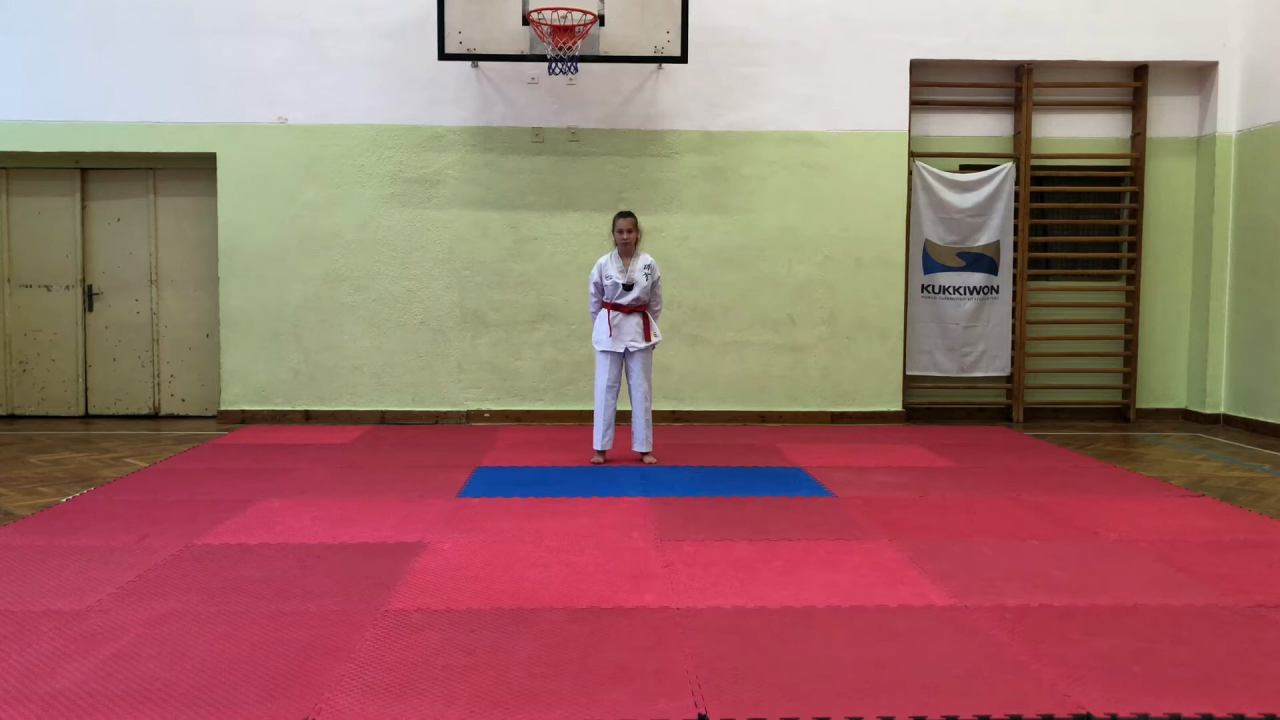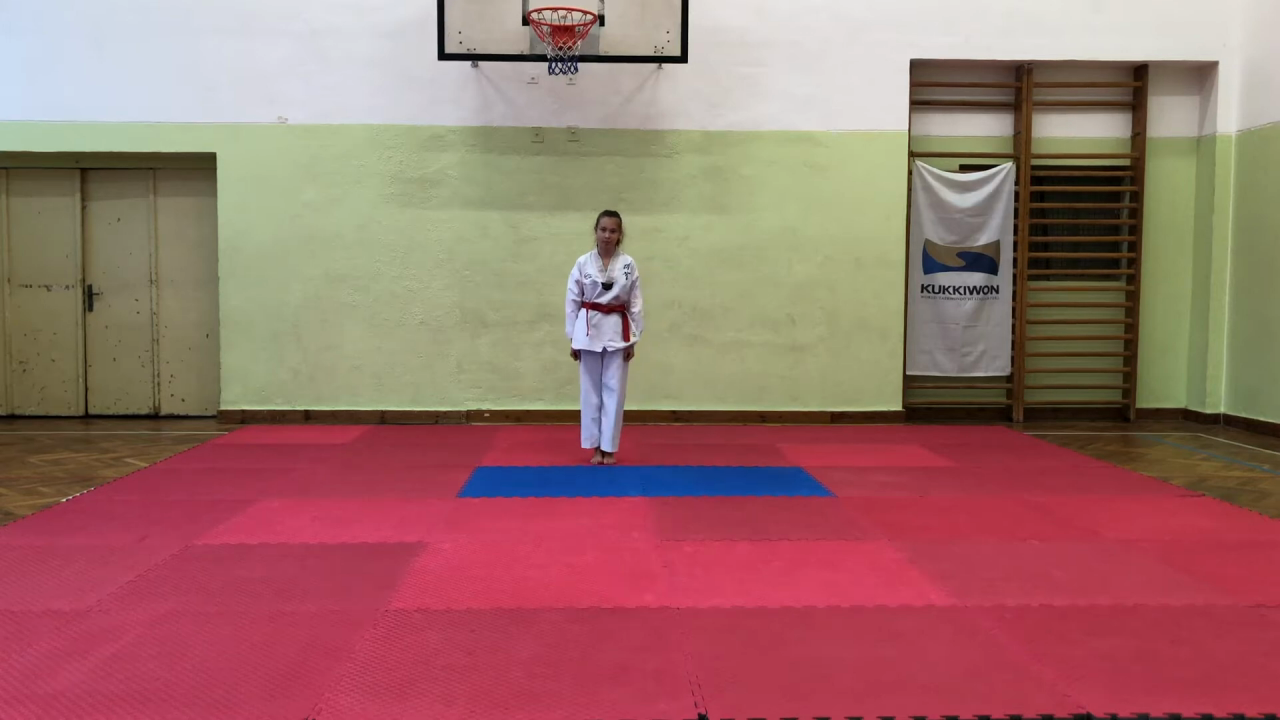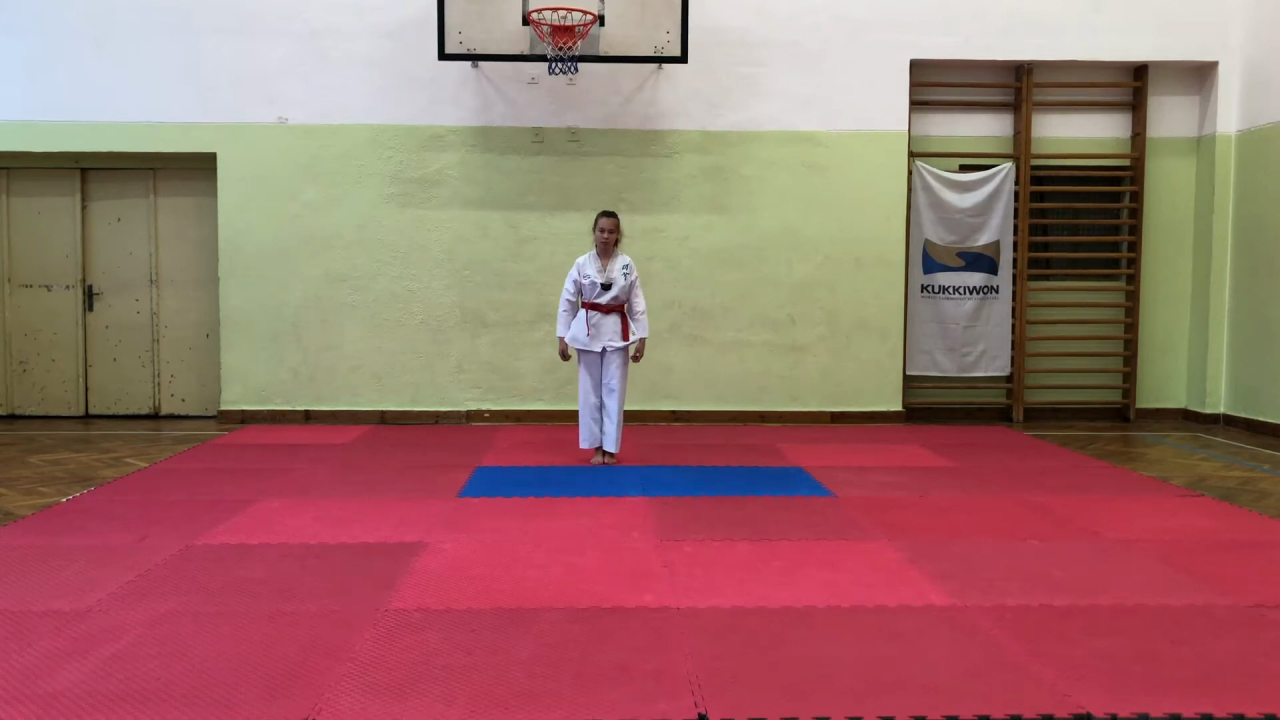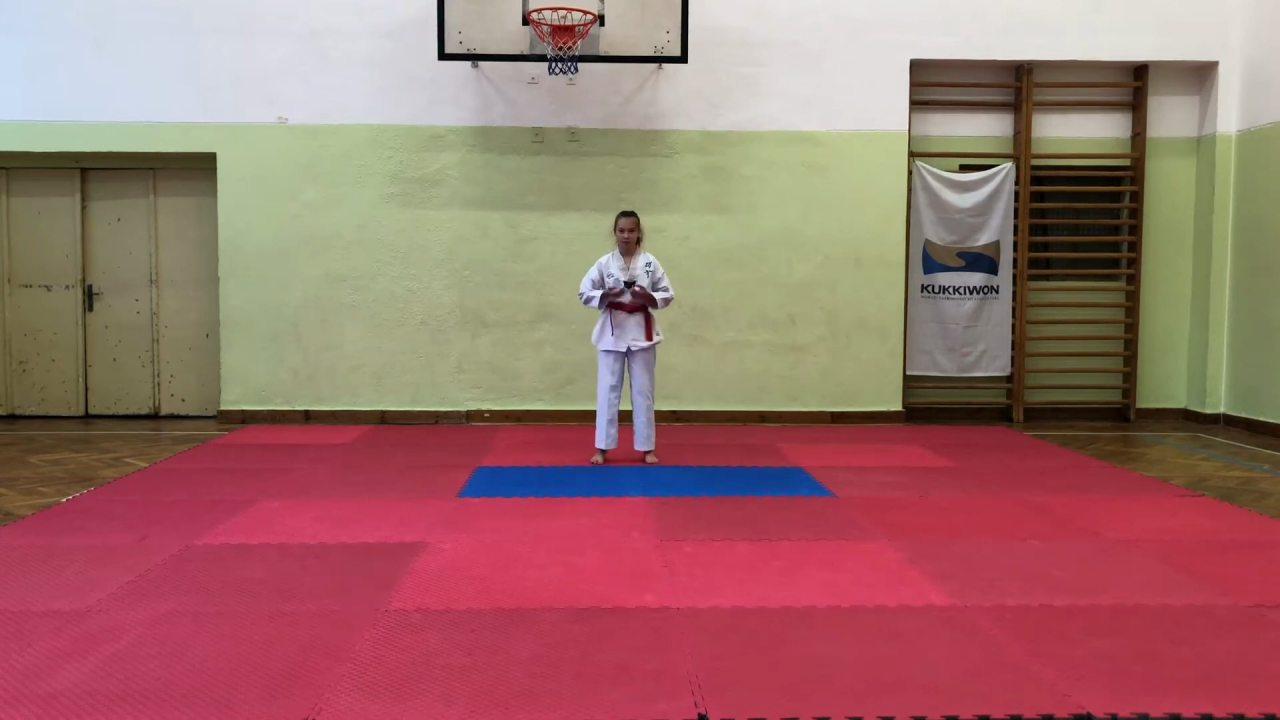
dt=1s
person 1, frame 1
left shoulder: (648, 264)
right shoulder: (603, 264)
left elbow: (655, 302)
right elbow: (595, 302)
left wrist: (646, 329)
right wrist: (606, 327)
left hip: (638, 330)
right hip: (609, 330)
left knee: (641, 389)
right knee: (606, 388)
left ankle: (645, 448)
right ankle: (601, 448)
person 1, frame 2
left shoulder: (628, 264)
right shoulder: (583, 263)
left elbow: (635, 304)
right elbow: (572, 302)
left wrist: (633, 340)
right wrist: (573, 339)
left hip: (617, 331)
right hip: (589, 330)
left knee: (613, 389)
right knee: (591, 390)
left ankle: (609, 447)
right ankle: (596, 446)
person 1, frame 3
left shoulder: (627, 265)
right shoulder: (582, 264)
left elbow: (637, 303)
right elbow: (567, 301)
left wrist: (641, 338)
right wrist: (563, 336)
left hip: (616, 331)
right hip: (588, 331)
left knee: (614, 390)
right knee: (590, 390)
left ankle: (611, 448)
right ankle: (597, 447)
person 1, frame 4
left shoulder: (650, 262)
right shoulder: (604, 263)
left elbow: (667, 294)
right elbow: (584, 292)
left wrist: (649, 297)
right wrist: (604, 295)
left hip: (641, 330)
right hip: (611, 331)
left knee: (643, 390)
right knee: (608, 389)
left ankle: (647, 447)
right ankle: (602, 447)
